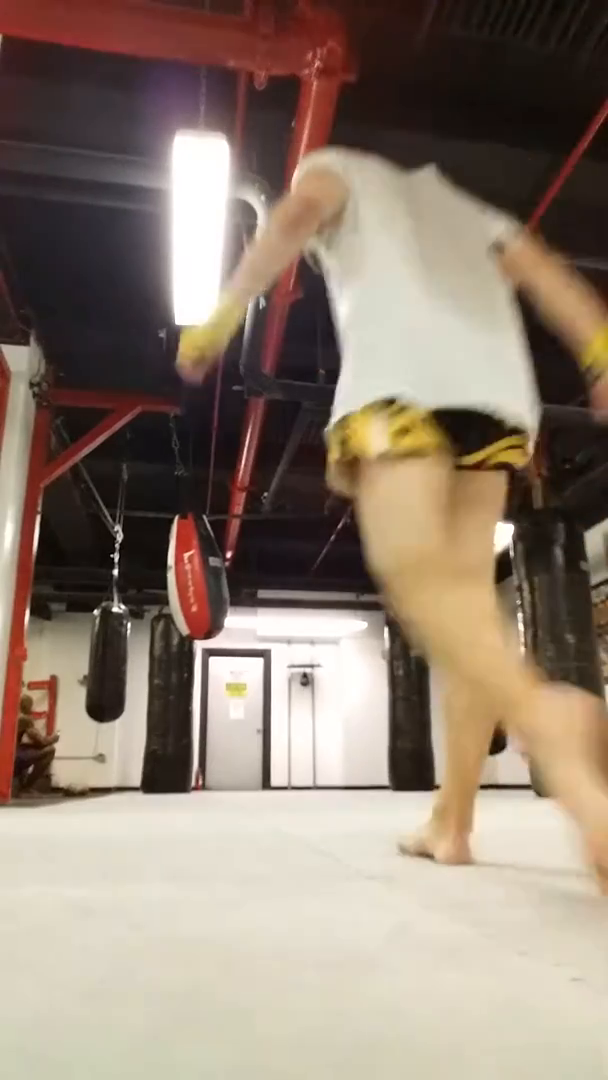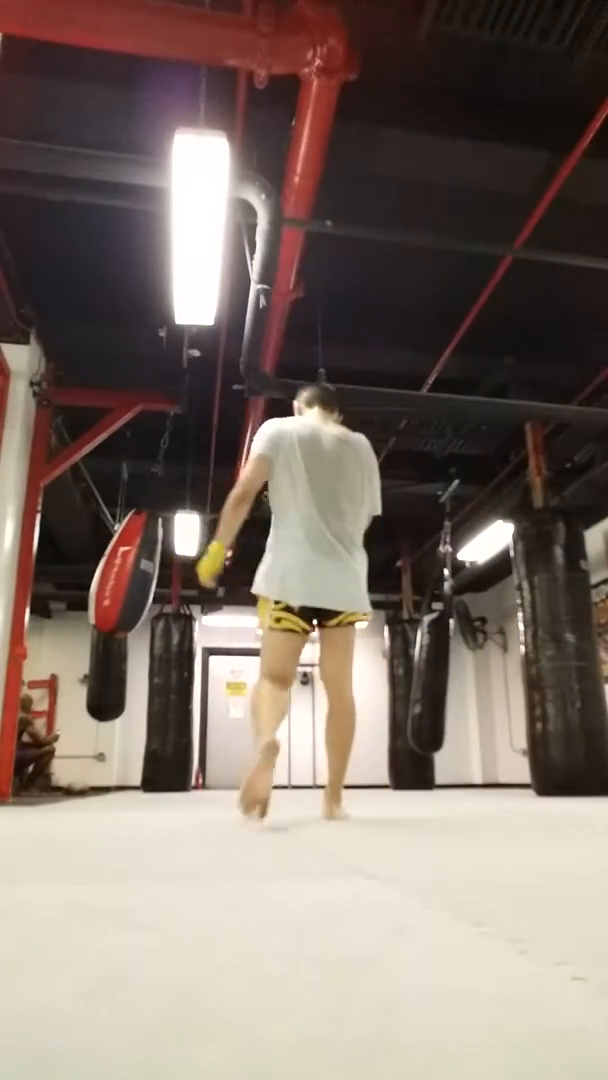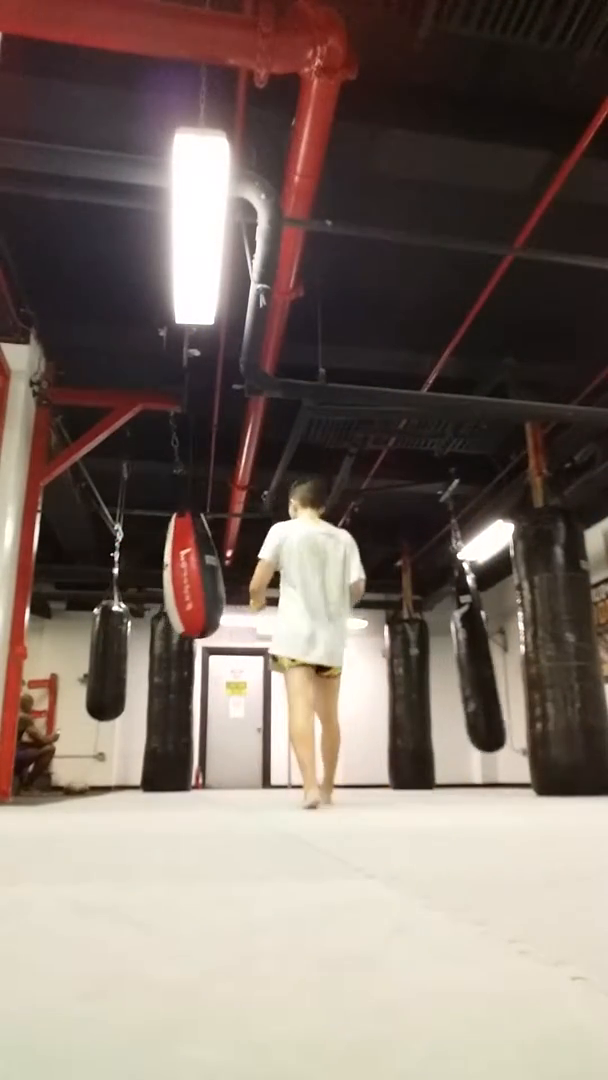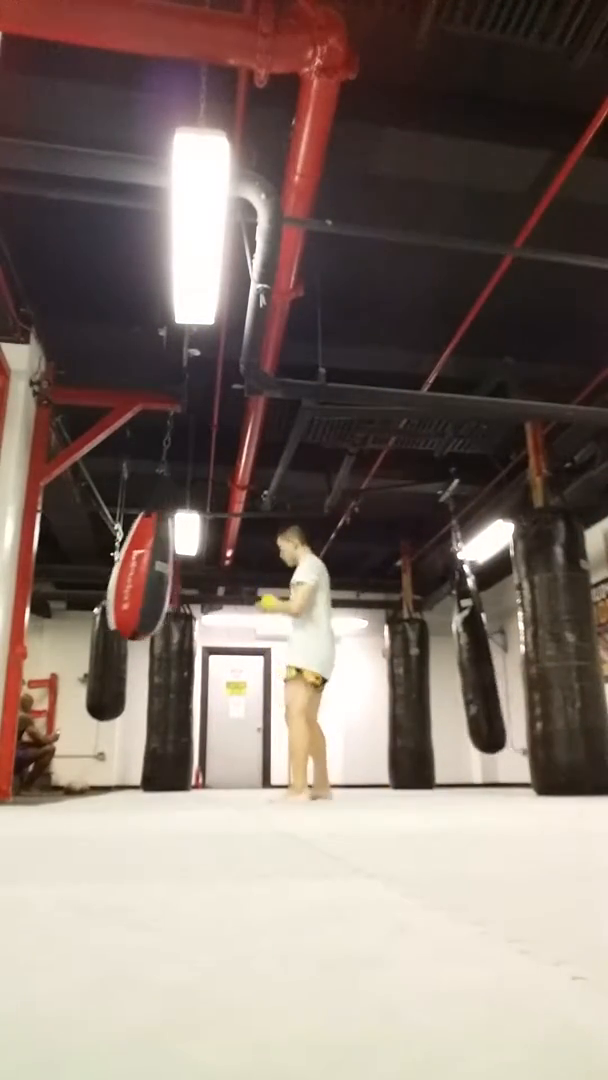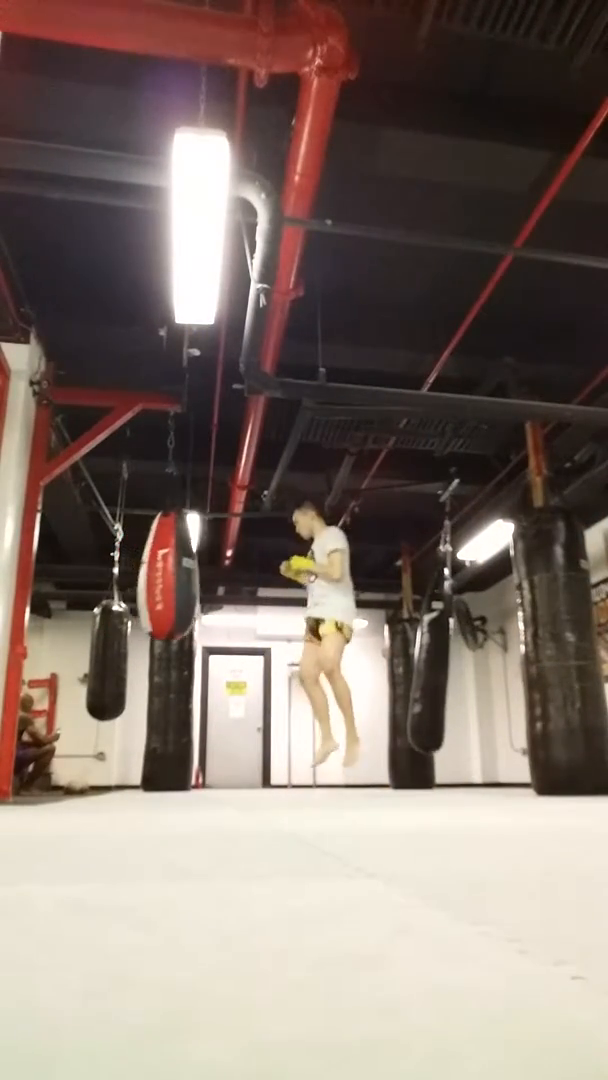
dt=1s
person 1, frame 1
left shoulder: (334, 168)
right shoulder: (459, 203)
left elbow: (299, 210)
right elbow: (542, 270)
left wrist: (226, 312)
left hip: (402, 368)
right hip: (497, 374)
left knee: (414, 576)
right knee: (466, 585)
left ankle: (545, 717)
right ankle: (452, 822)
person 1, frame 2
left shoulder: (277, 430)
right shoulder: (360, 445)
left elbow: (243, 493)
left wrist: (216, 550)
left hip: (289, 573)
right hip: (345, 577)
left knee: (274, 677)
right knee: (338, 686)
left ankle: (267, 741)
right ankle: (333, 797)
person 1, frame 3
left shoulder: (282, 531)
right shoulder: (343, 538)
left elbow: (258, 584)
right elbow: (357, 588)
left wrist: (256, 603)
left hip: (296, 634)
right hip: (332, 638)
left knee: (300, 709)
right knee: (328, 714)
left ankle: (311, 785)
right ankle: (327, 787)
person 1, frame 4
left shoulder: (308, 564)
right shoulder: (314, 568)
left elbow: (297, 607)
left wrist: (274, 604)
right wrist: (278, 606)
left hip: (308, 653)
right hip: (313, 654)
left knee: (295, 715)
right knee: (308, 719)
left ankle: (298, 788)
right ankle: (322, 785)
person 1, frame 5
left shoulder: (333, 535)
right shoulder: (316, 546)
left elbow: (336, 572)
left wrist: (308, 566)
right wrist: (294, 574)
left hip: (336, 614)
right hip: (316, 617)
left knee: (330, 668)
right knee: (307, 677)
left ankle: (352, 737)
right ankle: (326, 738)
